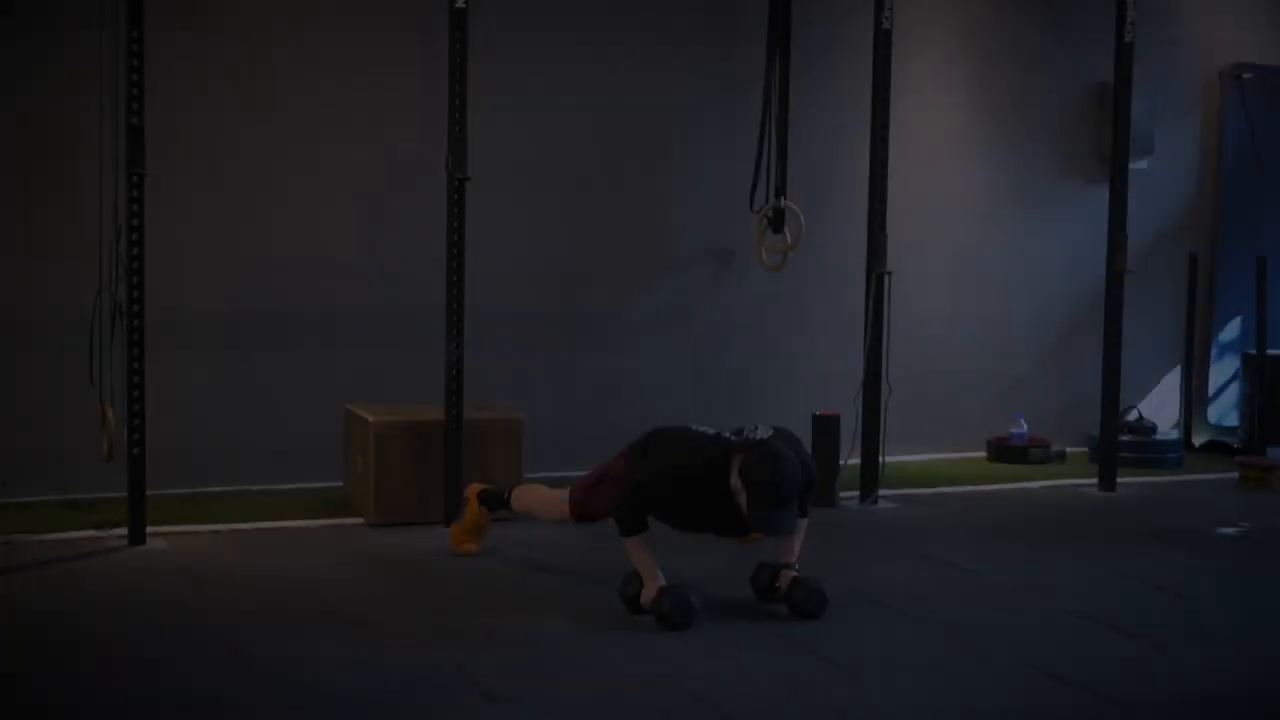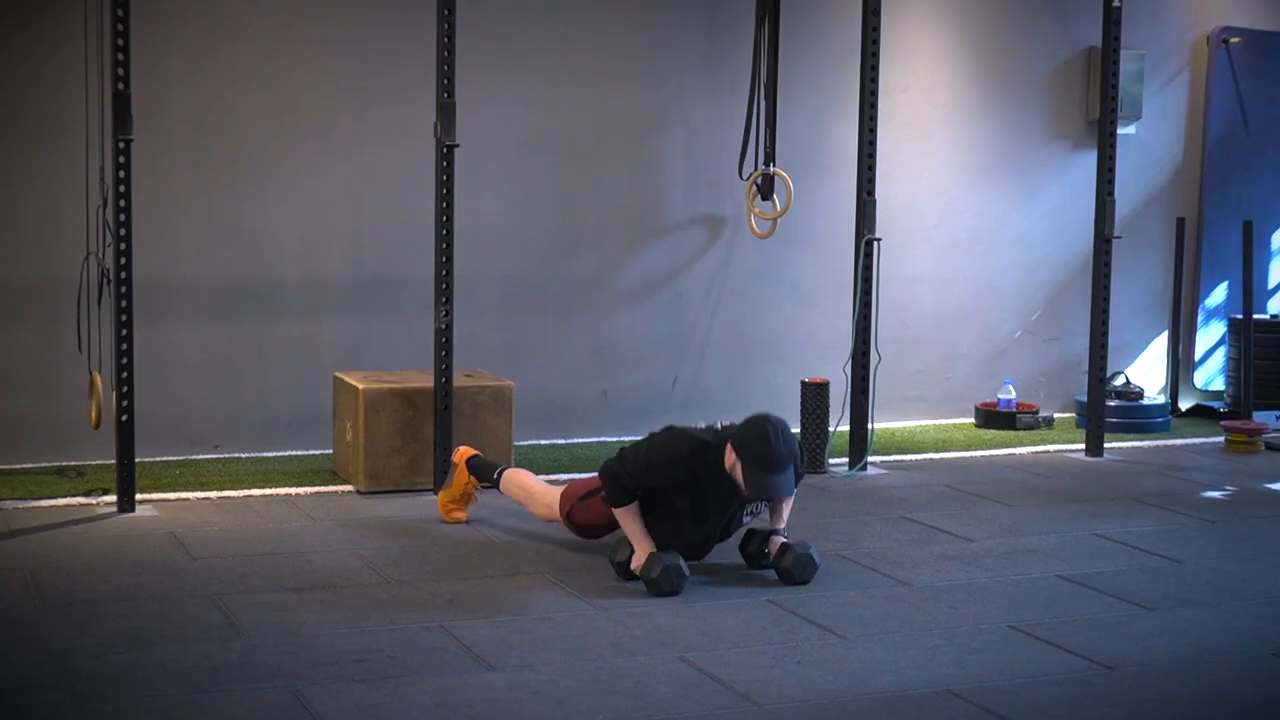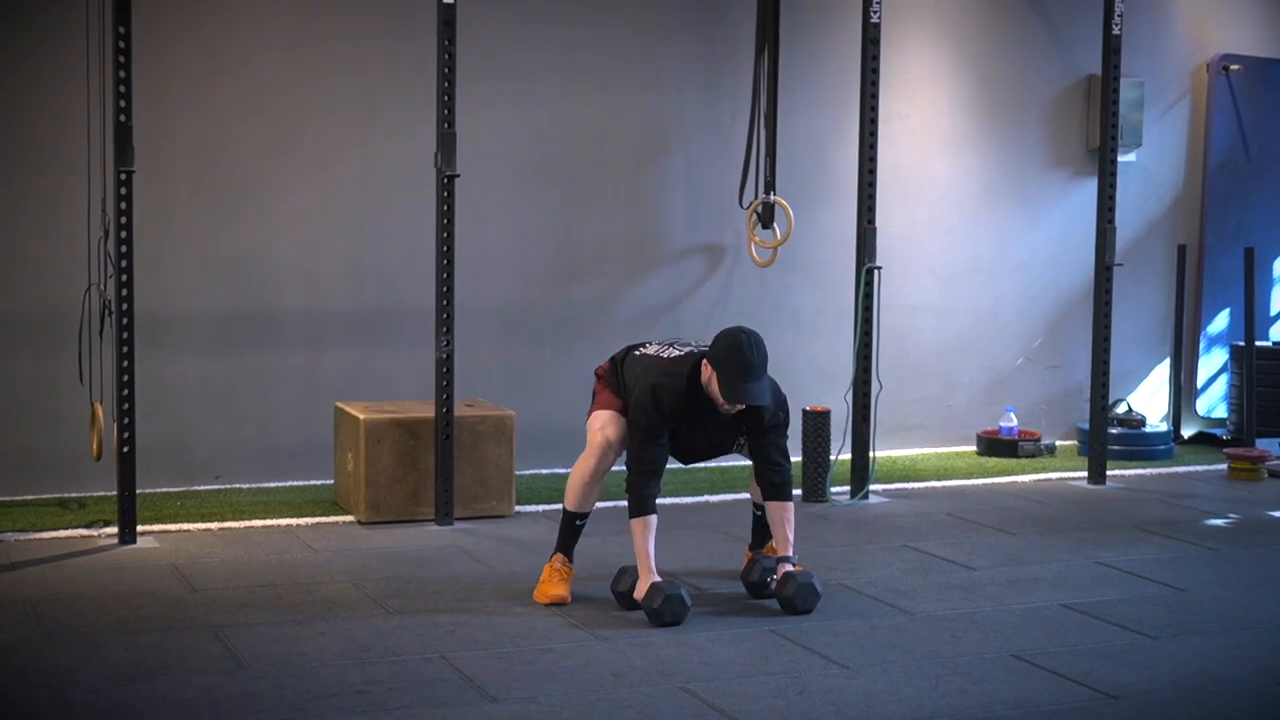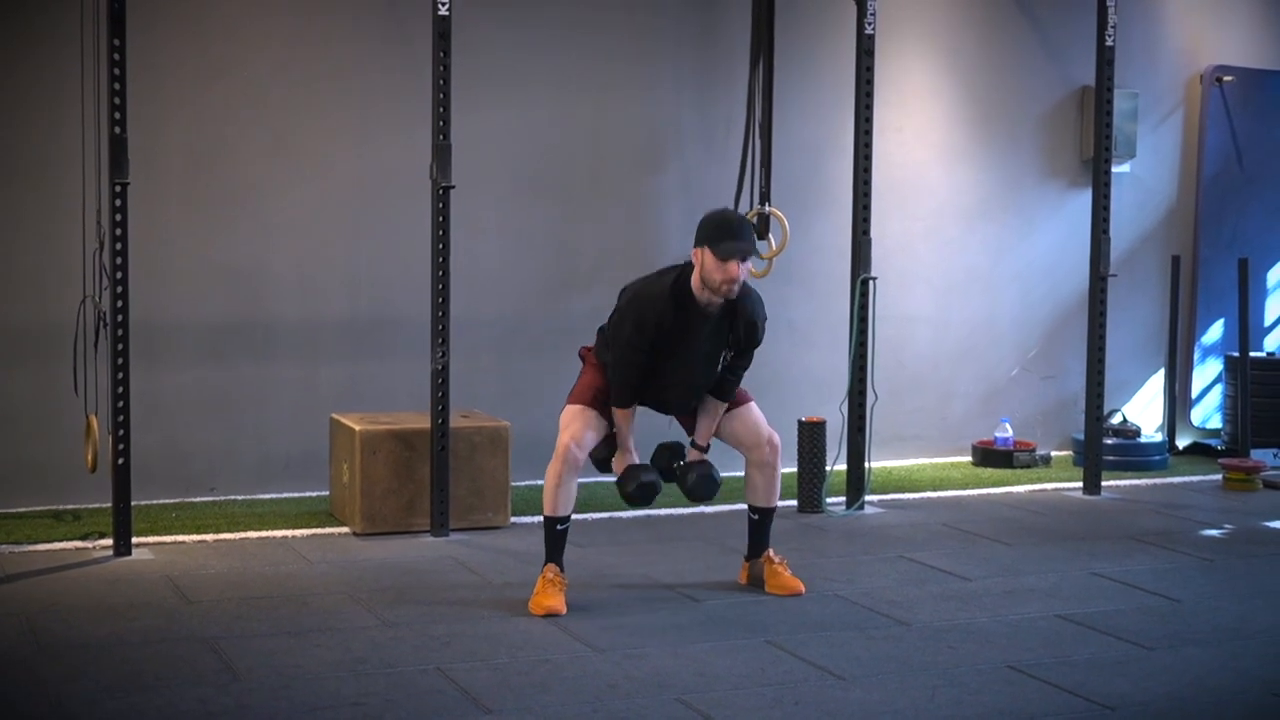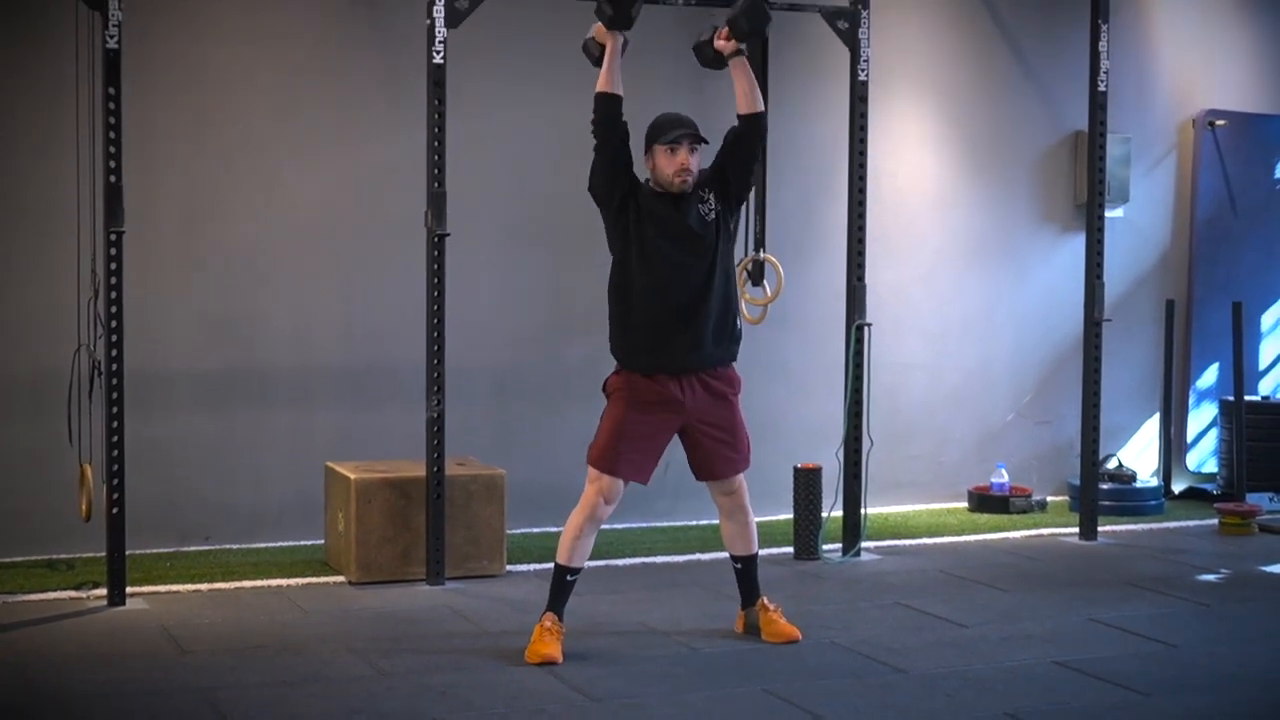
dt=0.7s
person 1, frame 1
left shoulder: (795, 466)
right shoulder: (685, 465)
left elbow: (799, 511)
right elbow: (628, 514)
left wrist: (788, 566)
right wrist: (652, 579)
right hip: (655, 450)
right knee: (557, 506)
right ankle: (483, 500)
person 1, frame 2
left shoulder: (782, 455)
right shoulder: (683, 450)
right elbow: (614, 476)
left wrist: (777, 532)
right wrist: (643, 547)
right hip: (637, 496)
right knee: (548, 503)
right ankle: (473, 465)
person 1, frame 3
left shoulder: (767, 398)
right shoulder: (660, 388)
left elbow: (775, 476)
right elbow: (643, 481)
left wrist: (786, 561)
right wrist: (647, 574)
right hip: (623, 386)
left knee: (773, 457)
right knee: (601, 447)
left ankle: (761, 550)
right ankle: (560, 561)
person 1, frame 4
left shoulder: (749, 311)
right shoulder: (646, 300)
left elbow: (723, 383)
right elbow: (624, 383)
left wrist: (699, 445)
right wrist: (624, 450)
left hip: (694, 382)
right hip: (616, 368)
left knee: (766, 445)
right knee: (570, 448)
left ankle: (759, 560)
right ankle: (552, 571)
person 1, frame 5
left shoulder: (719, 198)
right shoulder: (626, 203)
left elbow: (750, 133)
right elbow: (608, 133)
left wrist: (737, 60)
right wrist: (611, 50)
left hip: (712, 381)
right hip: (643, 383)
left knee: (734, 497)
right knee: (599, 499)
left ankle: (754, 609)
right ankle: (551, 620)
